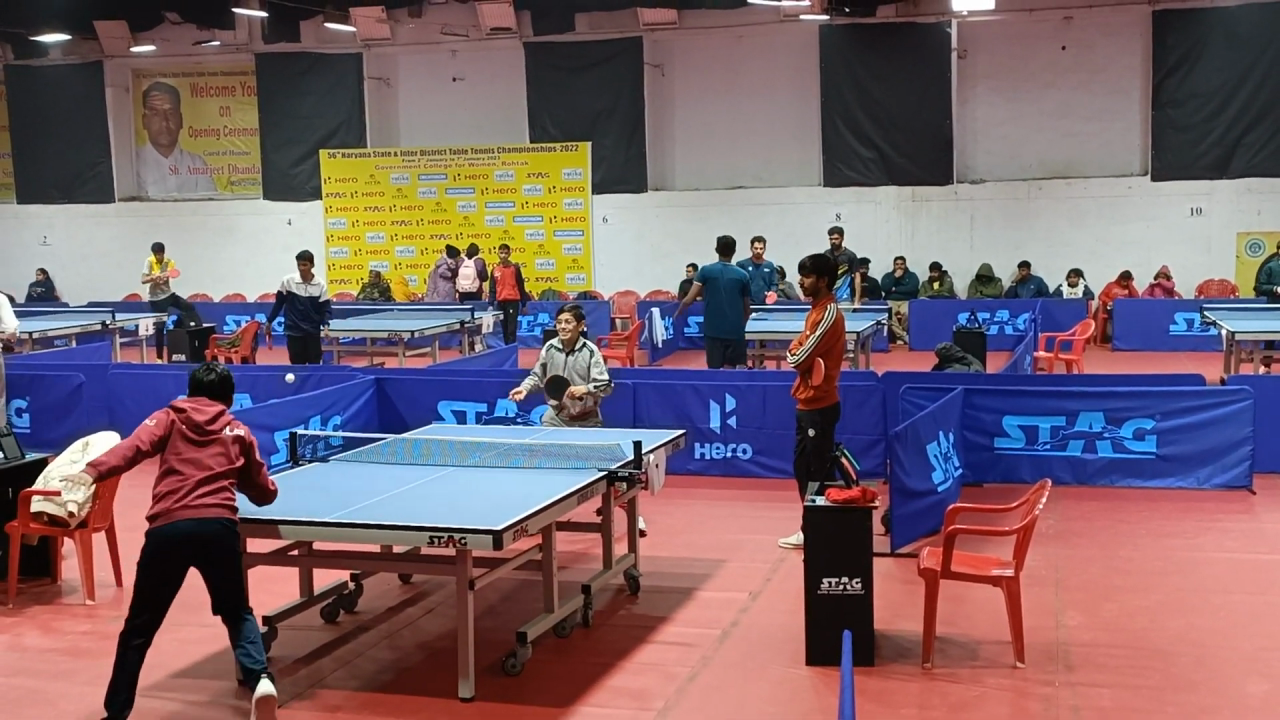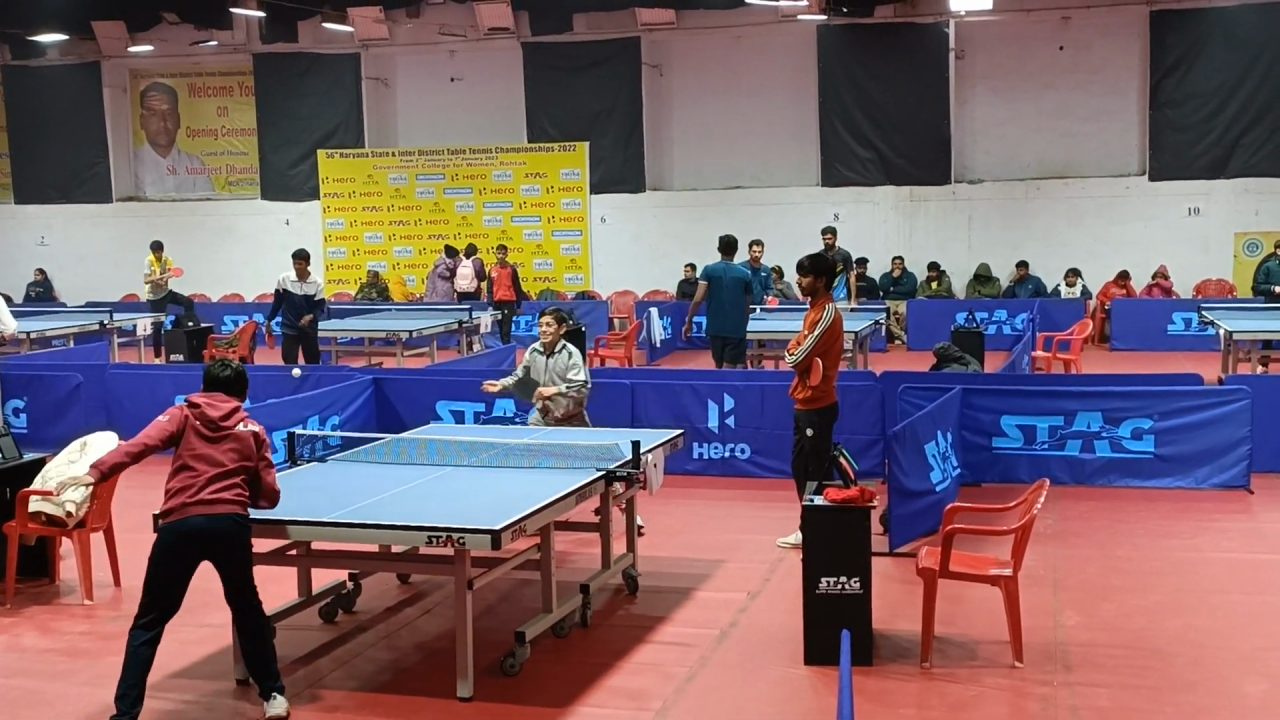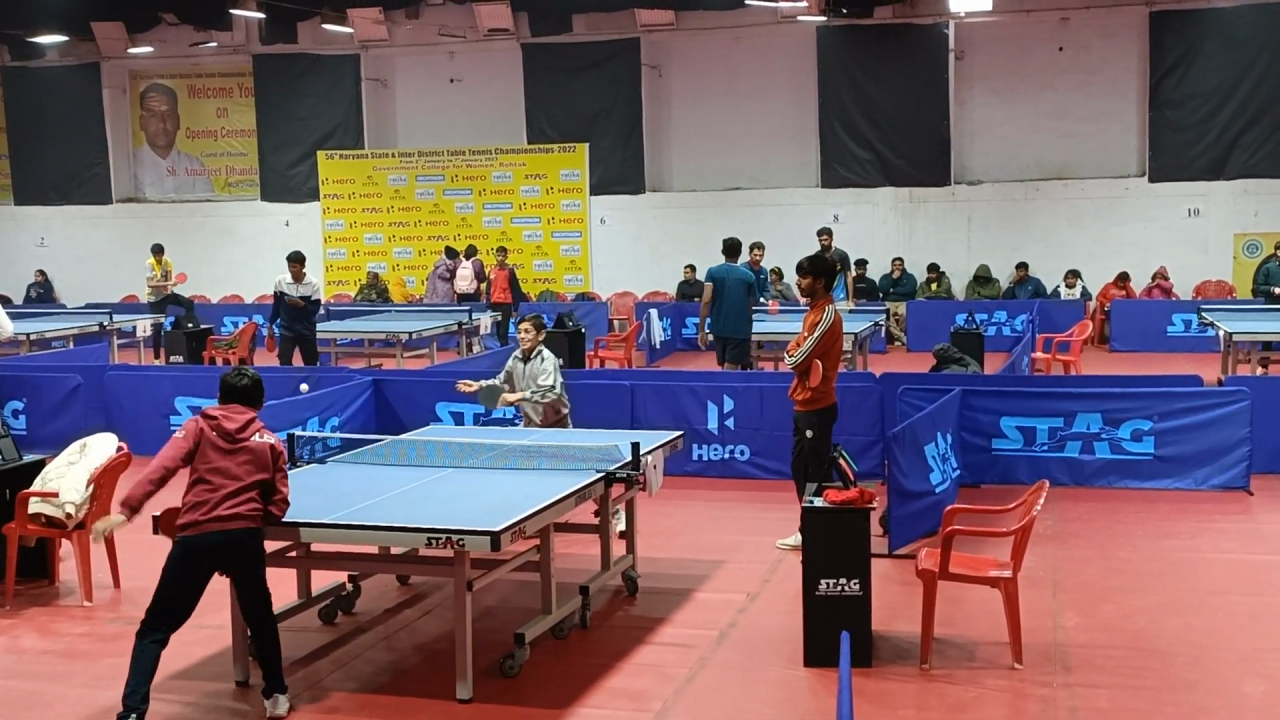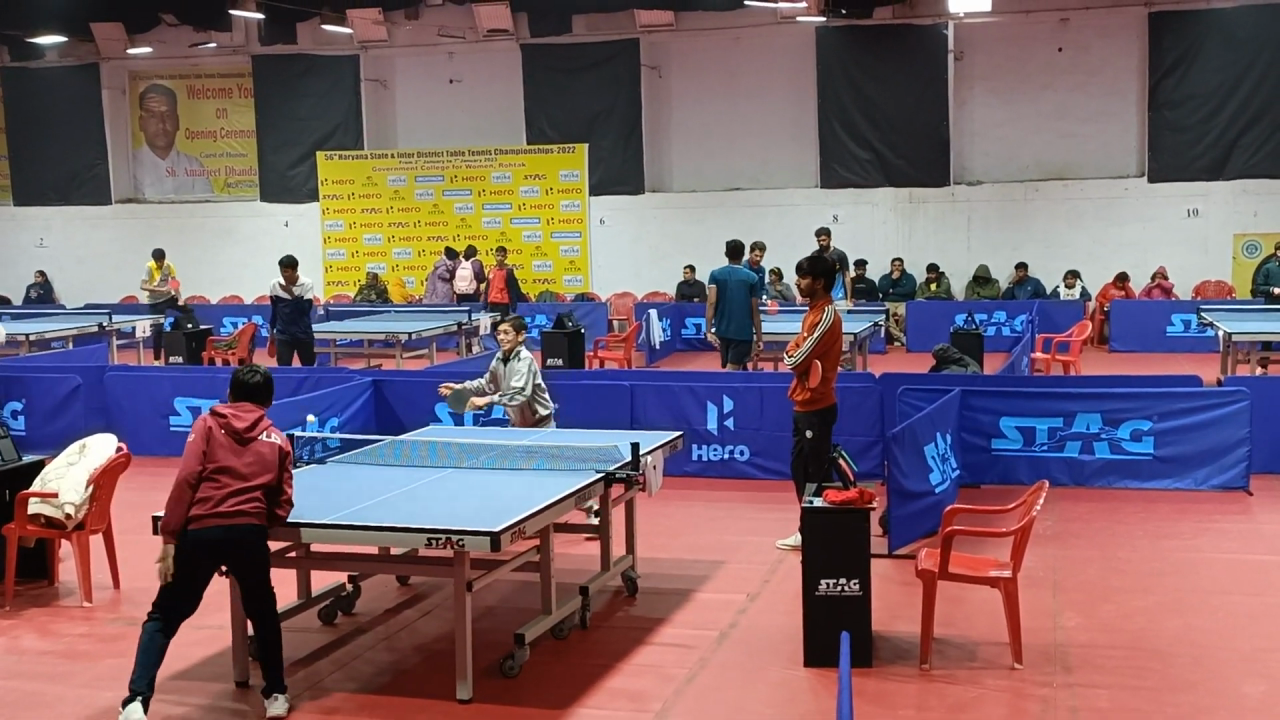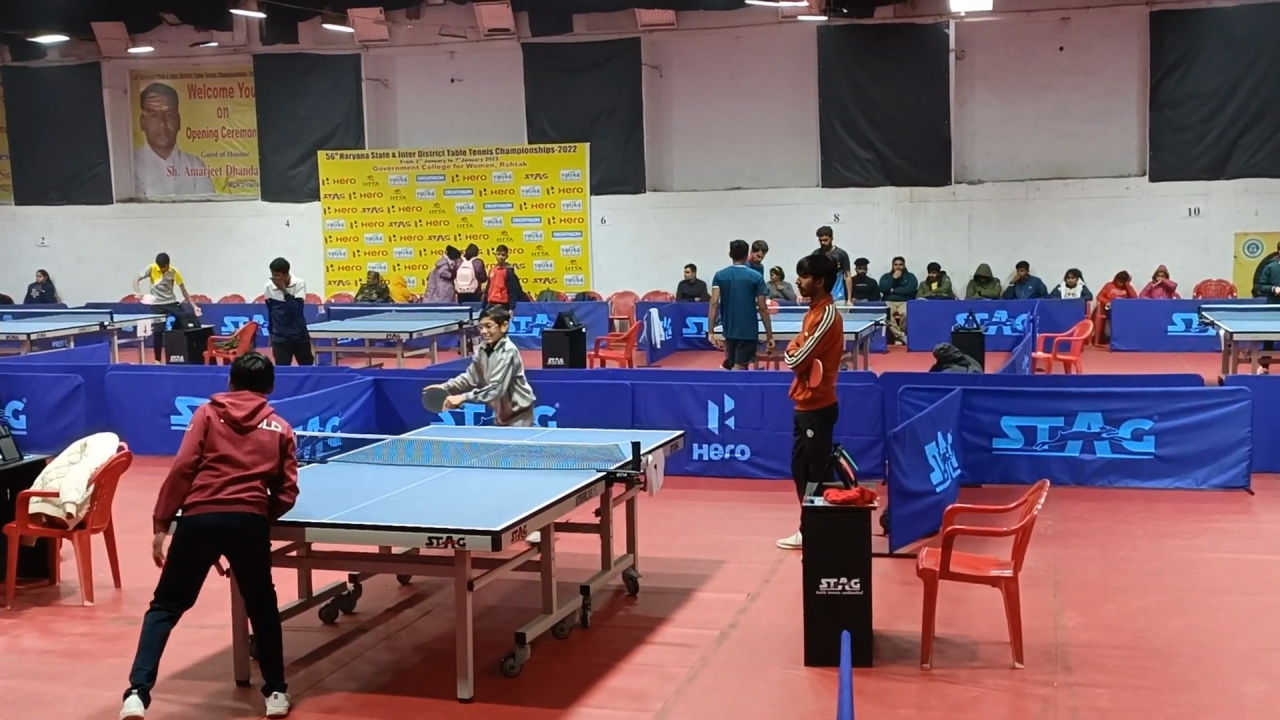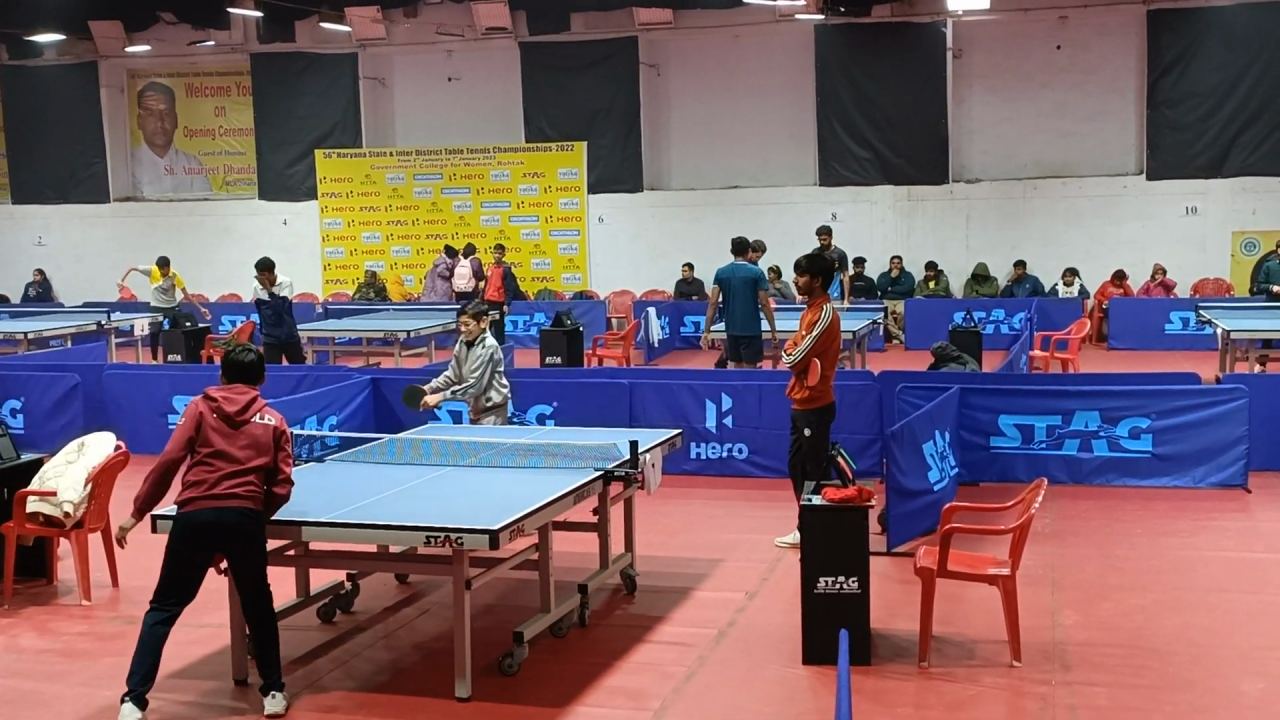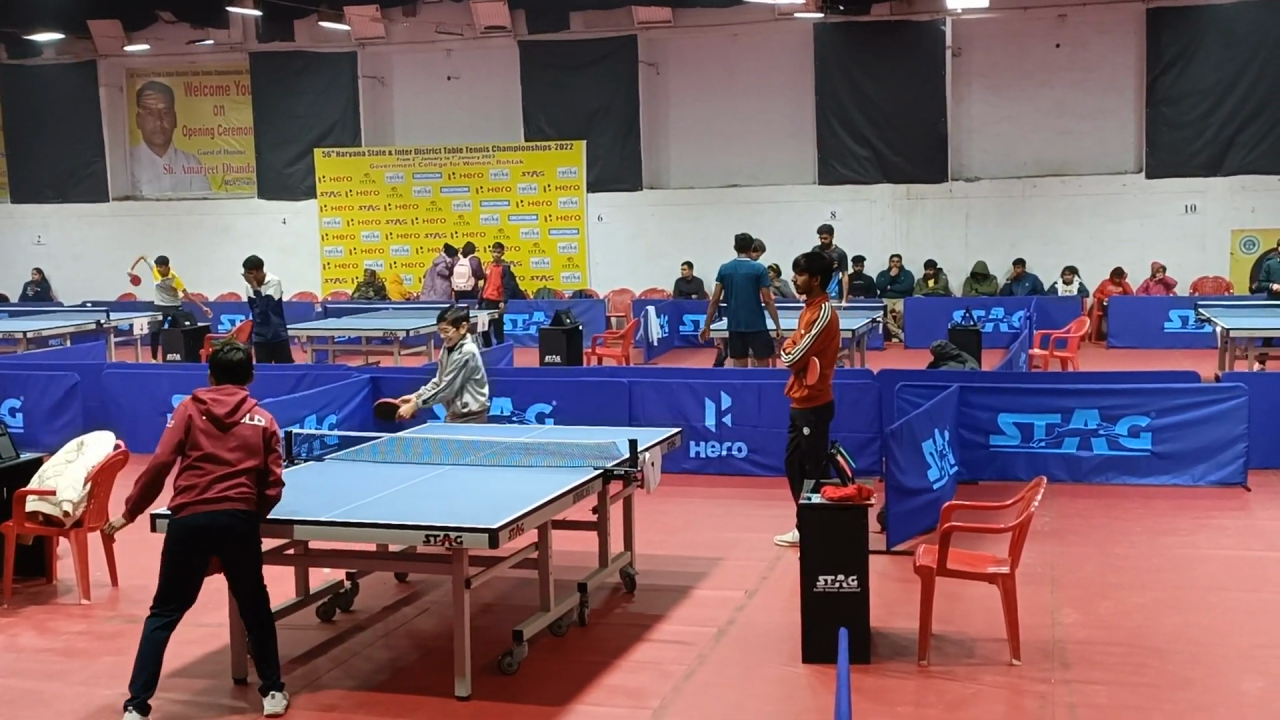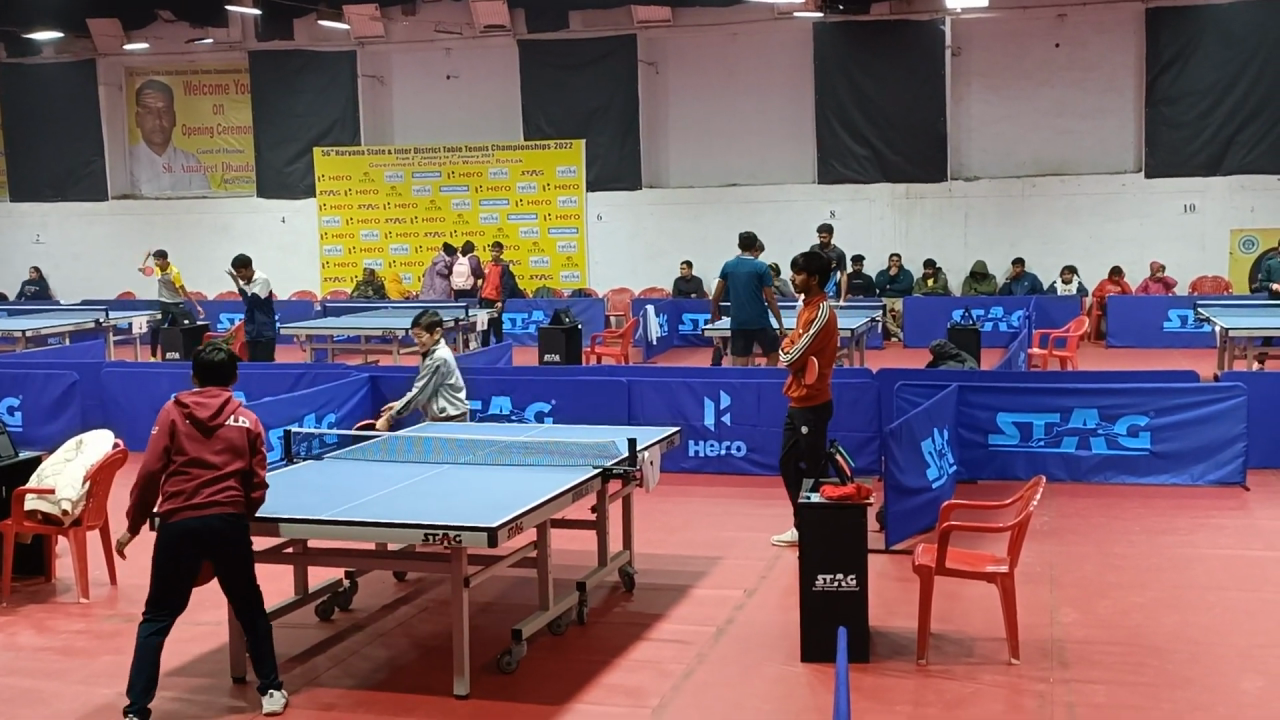
dt=0.1s
person 1, frame 1
left shoulder: (169, 418)
right shoulder: (239, 433)
left elbow: (134, 445)
right elbow: (266, 494)
left wrist: (92, 471)
left hip: (167, 529)
right hip: (219, 529)
left knee: (138, 627)
right knee: (239, 615)
right ankle: (259, 680)
person 1, frame 2
left shoulder: (183, 414)
right shoulder: (254, 431)
left elbow: (141, 444)
right elbow: (269, 496)
left wrist: (97, 472)
left hip: (179, 525)
right hip: (232, 525)
left knee: (148, 621)
right knee: (249, 611)
person 1, frame 3
left shoulder: (200, 427)
right shoulder: (270, 442)
left elbow: (162, 467)
right elbow: (278, 509)
left wrist: (126, 509)
left hip: (195, 537)
right hip: (245, 536)
left knee: (155, 626)
right knee: (259, 615)
person 1, frame 4
left shoulder: (209, 424)
right shoulder: (278, 440)
left elbow: (187, 480)
right elbow: (282, 508)
left wrist: (169, 539)
left hip: (201, 531)
right hip: (248, 532)
left knee: (163, 617)
right knee: (263, 611)
person 1, frame 5
left shoulder: (208, 413)
right shoulder: (281, 429)
left elbow: (181, 469)
right elbow: (286, 495)
left wrist: (160, 525)
left hip: (199, 519)
right hip: (249, 522)
left knee: (165, 607)
right knee: (263, 607)
person 1, frame 6
left shoulder: (201, 407)
right shoulder: (274, 420)
left elbow: (169, 462)
right elbow: (281, 488)
left wrist: (137, 513)
left hip: (195, 516)
right hip: (245, 518)
left knee: (164, 607)
right knee: (258, 605)
person 1, frame 7
left shoulder: (190, 409)
right shoulder: (264, 420)
left elbow: (159, 465)
right elbow: (272, 489)
left wrist: (128, 514)
left hip: (189, 520)
right hip: (238, 520)
left knee: (163, 613)
right knee: (255, 606)
person 1, frame 8
left shoulder: (171, 414)
right shoulder: (247, 421)
left elbow: (148, 476)
right elbow: (256, 491)
left wrist: (132, 526)
left hip: (178, 525)
right hip: (228, 524)
left knee: (157, 618)
right knee: (250, 608)
person 2, frame 1
left shoulder: (829, 314)
right shoulder: (816, 310)
left elbow: (798, 359)
right elbow: (798, 350)
left wrist: (795, 352)
right wrist: (797, 351)
left hip: (819, 405)
right hip: (807, 403)
left knee: (818, 471)
right knee: (803, 467)
person 2, frame 2
left shoulder: (827, 314)
right shoulder: (814, 310)
left elbow: (797, 359)
right elbow: (797, 350)
left wrist: (792, 353)
right wrist: (794, 352)
left hip: (817, 405)
right hip: (805, 403)
left knee: (816, 472)
right knee: (801, 468)
person 2, frame 3
left shoulder: (827, 316)
right shoulder: (813, 311)
left elbow: (796, 361)
right elbow: (796, 352)
left wrist: (792, 353)
right wrist: (795, 352)
left hip: (816, 406)
right hip: (805, 404)
left knee: (816, 473)
right knee: (801, 469)
person 2, frame 4
left shoulder: (826, 316)
right shoulder: (813, 312)
left elbow: (796, 361)
right elbow: (796, 351)
left wrist: (791, 354)
right wrist: (793, 354)
left hip: (816, 407)
right hip: (804, 404)
left knee: (816, 473)
right knee: (800, 470)
person 2, frame 5
left shoulder: (827, 316)
right shoulder: (813, 311)
left elbow: (796, 361)
right elbow: (797, 351)
left wrist: (791, 353)
right wrist: (794, 352)
left hip: (817, 406)
right hip: (805, 404)
left knee: (817, 473)
right knee: (801, 469)
person 2, frame 6
left shoulder: (824, 315)
right shoulder: (810, 310)
left elbow: (794, 360)
right elbow: (794, 350)
left wrist: (789, 352)
right wrist: (791, 352)
left hip: (814, 405)
right hip: (802, 403)
left knee: (815, 472)
right knee: (797, 468)
person 2, frame 7
left shoulder: (823, 313)
right shoulder: (809, 309)
left elbow: (793, 358)
right elbow: (793, 350)
left wrist: (787, 350)
right wrist: (791, 349)
left hip: (813, 404)
right hip: (800, 402)
left knee: (814, 470)
right knee: (794, 466)
person 2, frame 8
left shoulder: (821, 313)
right shoulder: (806, 308)
left elbow: (792, 358)
right elbow: (792, 349)
left wrist: (786, 349)
right wrist: (789, 349)
left hip: (812, 403)
right hip: (797, 401)
left knee: (813, 470)
right knee: (788, 464)
